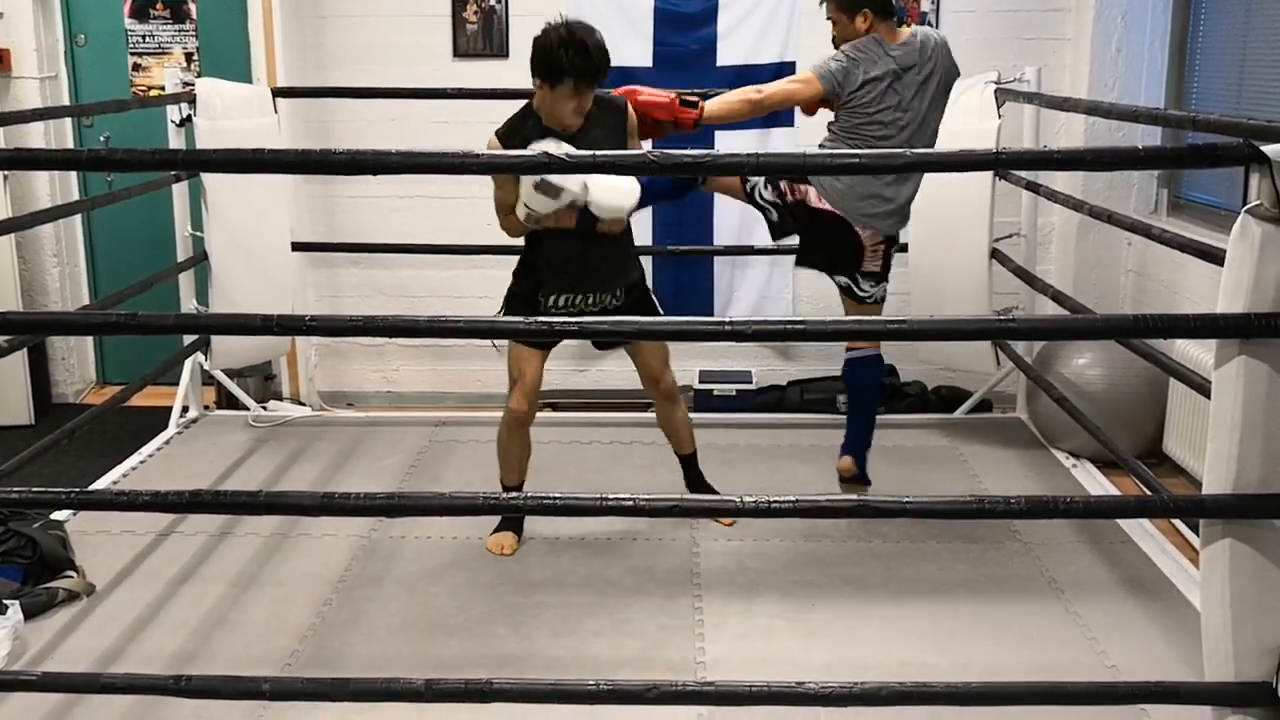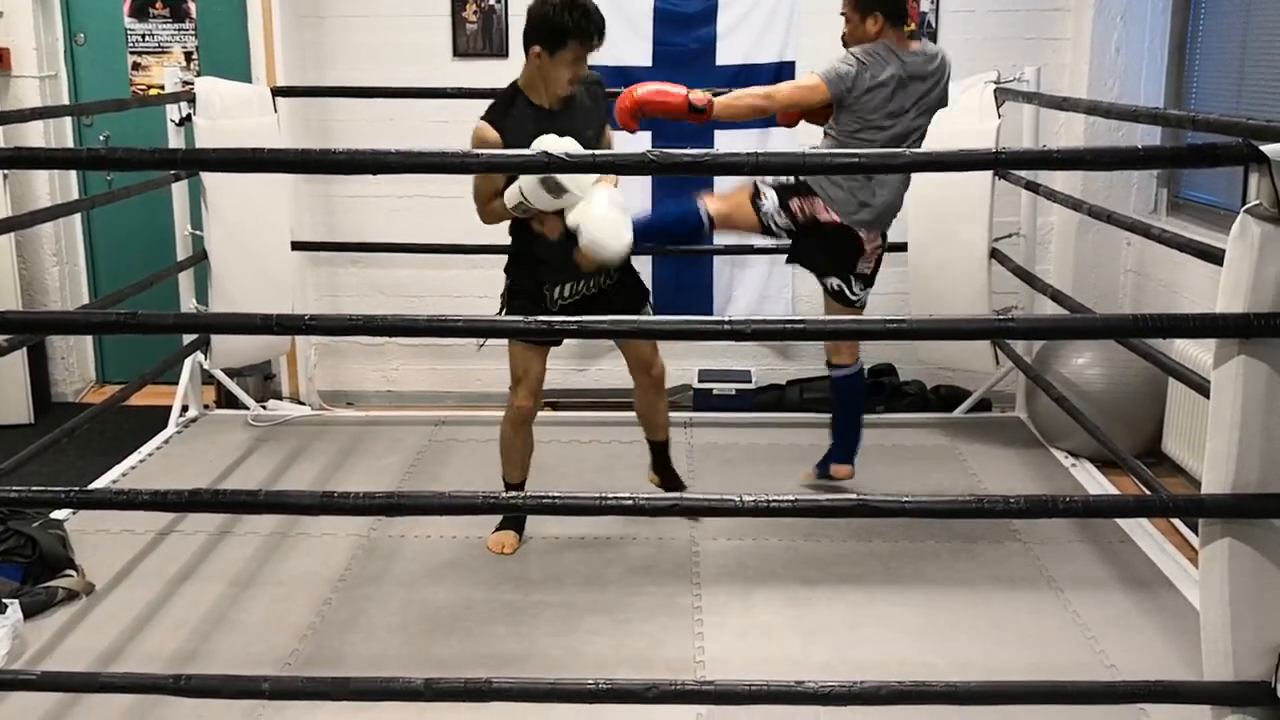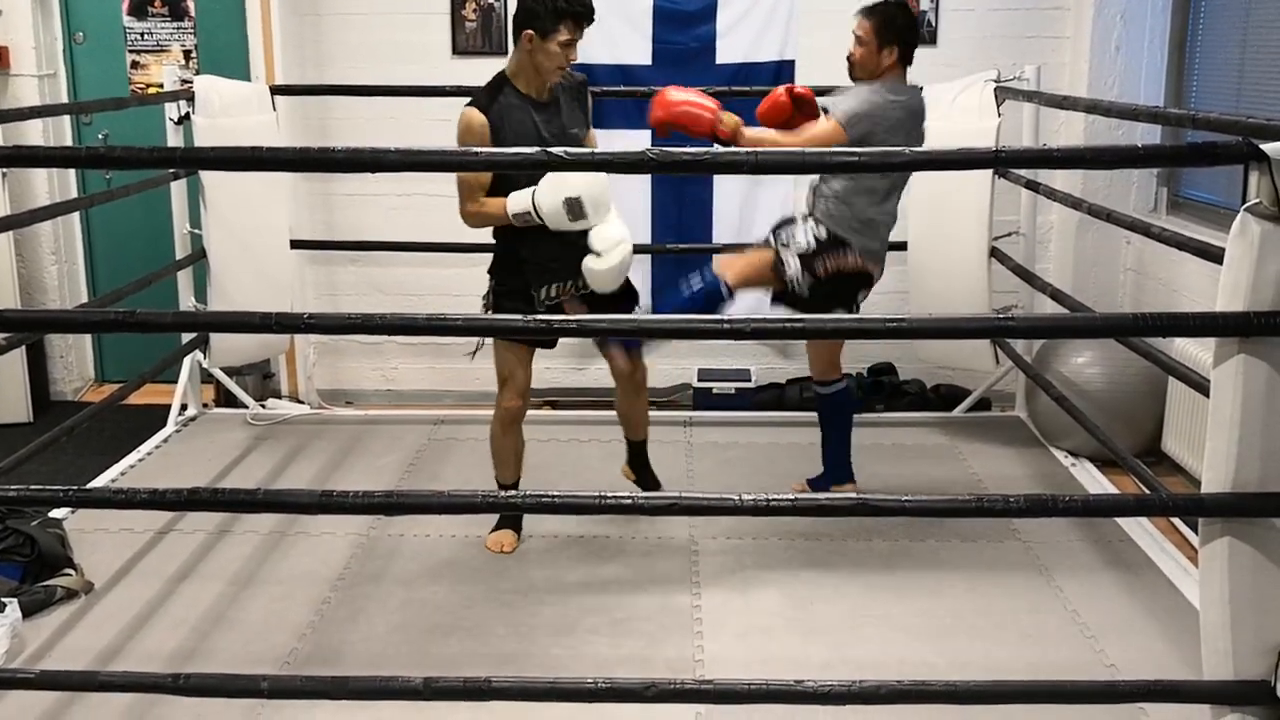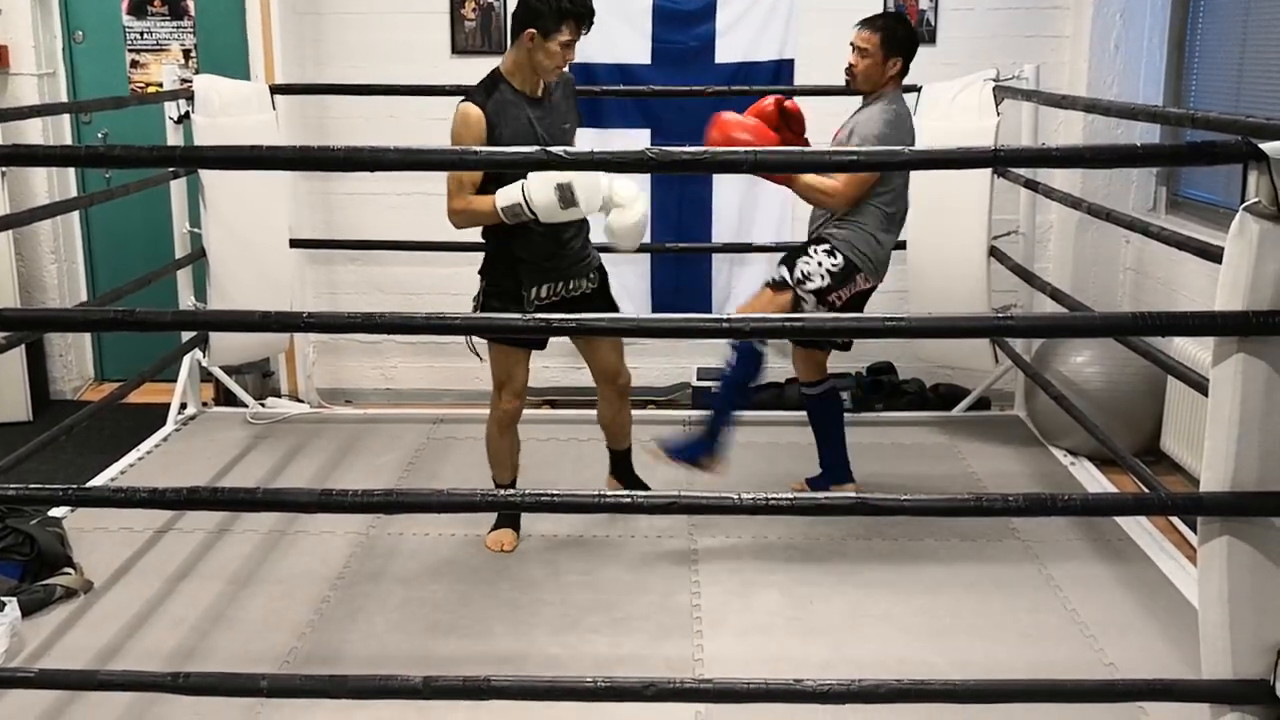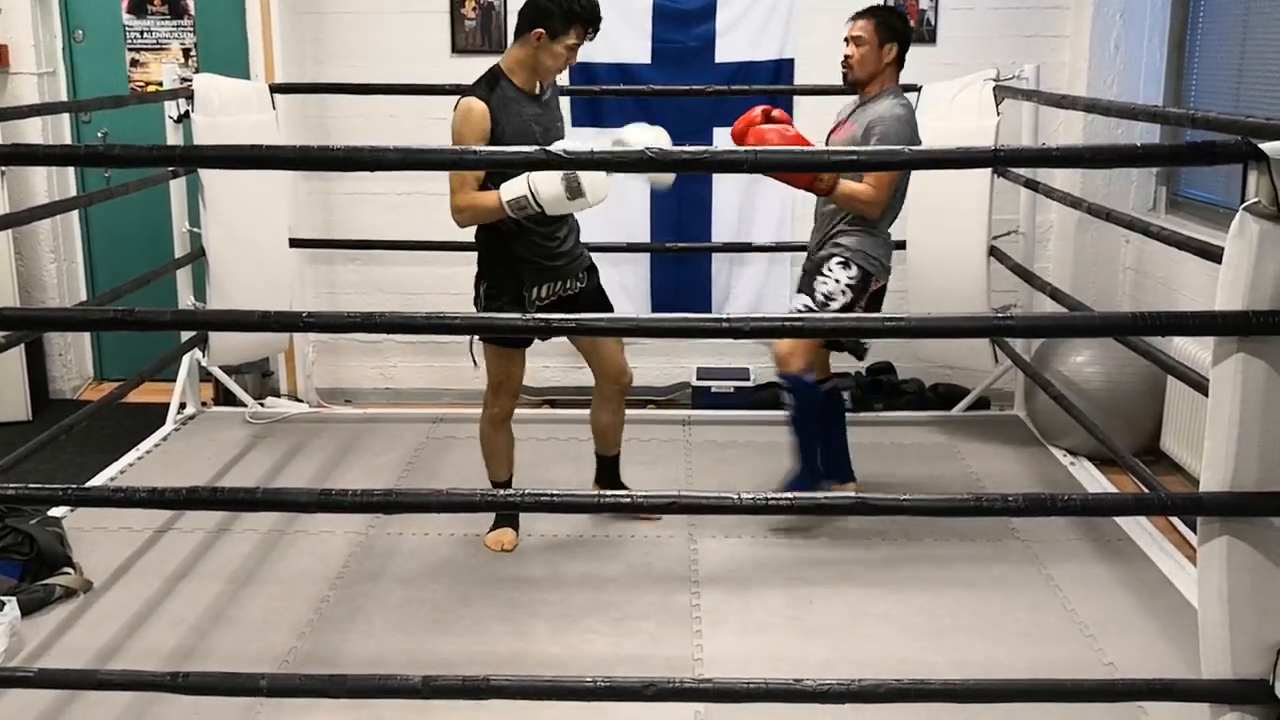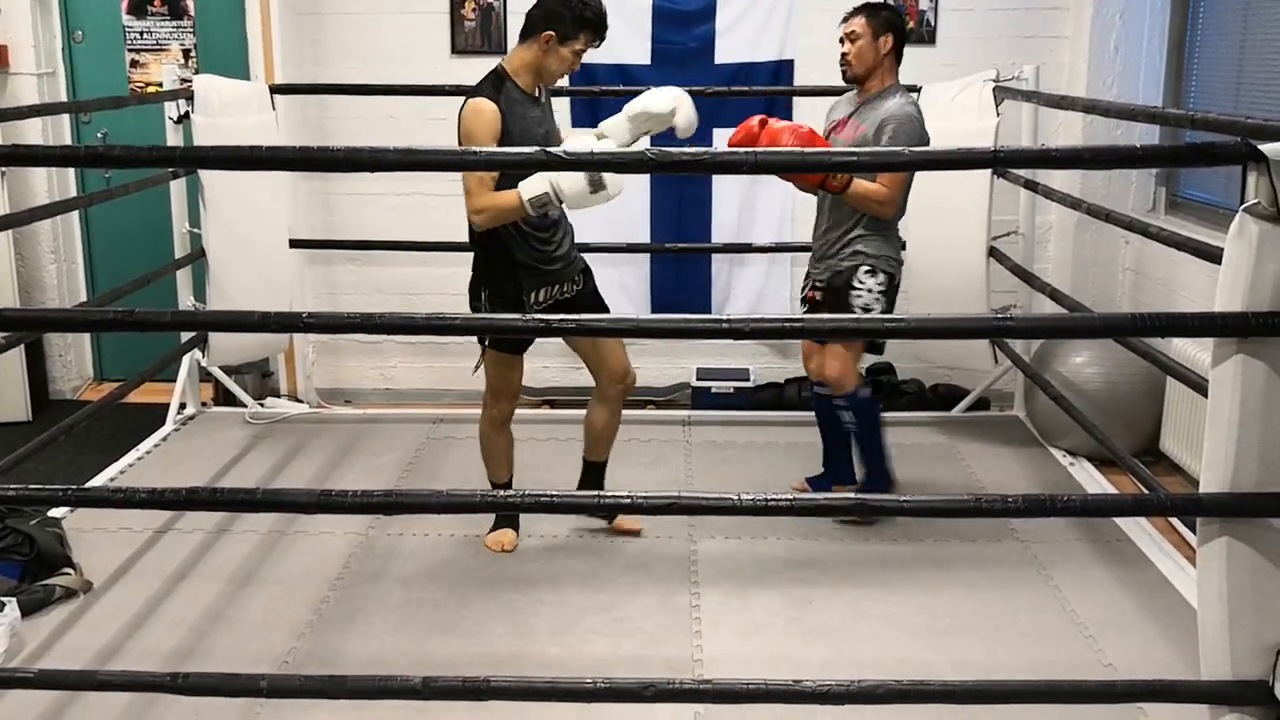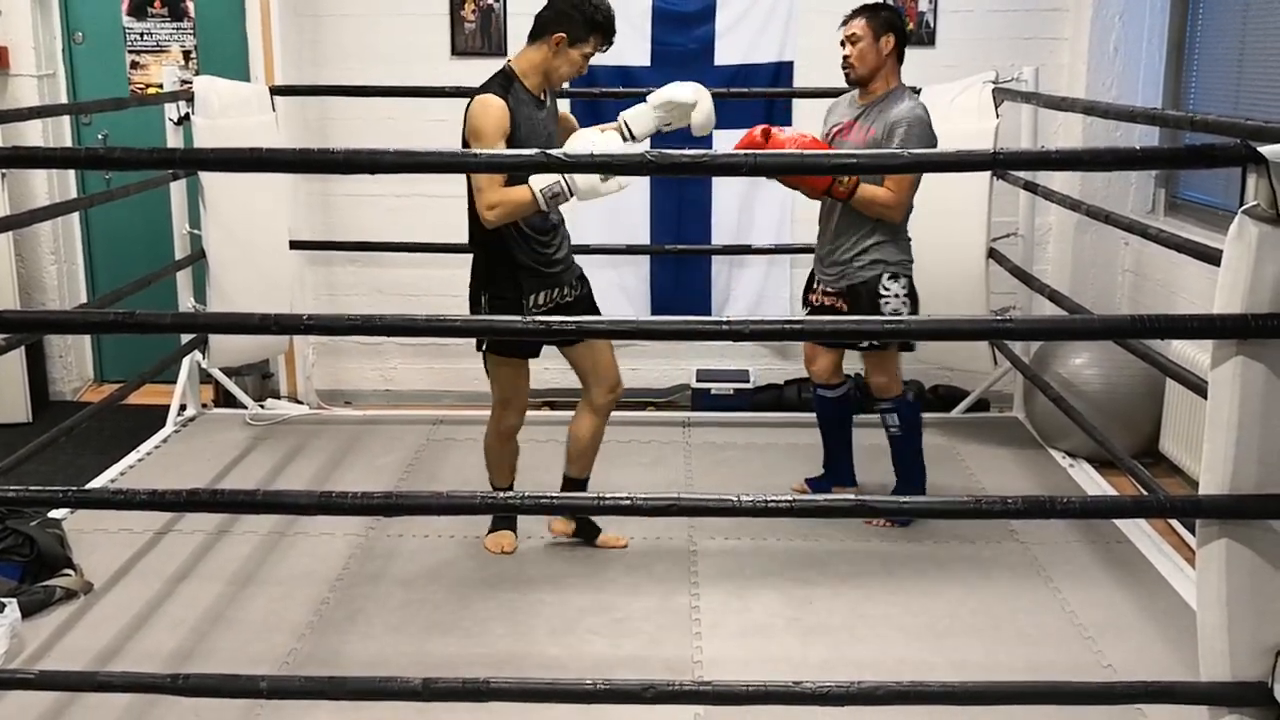
dt=0.1s
person 1, frame 1
left shoulder: (620, 114)
right shoulder: (509, 141)
right elbow: (510, 224)
left wrist: (614, 204)
right wrist: (539, 205)
left hip: (614, 270)
right hip: (543, 281)
left knee: (663, 385)
right knee: (520, 406)
left ankle: (697, 484)
right ankle: (512, 514)
person 1, frame 2
left shoulder: (596, 93)
right shoulder: (496, 127)
right elbow: (487, 209)
left wrist: (595, 206)
right wrist: (528, 198)
left hip: (603, 262)
right hip: (537, 273)
left knee: (650, 369)
right knee: (524, 402)
left ankle: (663, 470)
right ankle: (515, 512)
person 1, frame 3
left shoulder: (575, 89)
right shoulder: (481, 117)
right elbow: (471, 208)
left wrist: (606, 217)
right wrist: (535, 206)
left hip: (588, 264)
right hip: (522, 275)
left knee: (632, 372)
right knee: (512, 403)
left ankle: (639, 466)
right ankle: (510, 512)
person 1, frame 4
left shoulder: (561, 89)
right shoulder: (477, 111)
right elbow: (460, 209)
left wrist: (606, 187)
right wrist: (527, 198)
left hip: (577, 261)
right hip: (514, 277)
left knee: (616, 378)
right knee: (509, 403)
left ankle: (622, 473)
right ankle: (508, 510)
person 1, frame 5
left shoulder: (548, 90)
right shoulder: (478, 107)
right elbow: (463, 208)
left wrist: (615, 154)
right wrist: (532, 192)
left hip: (569, 262)
right hip: (510, 277)
left knee: (617, 377)
right knee: (502, 401)
left ankle: (608, 479)
right ankle: (505, 509)
person 1, frame 6
left shoulder: (536, 93)
right shoulder: (484, 106)
right elbow: (480, 210)
left wrist: (628, 126)
right wrist: (555, 187)
left hip: (561, 264)
right hip: (508, 280)
left knee: (618, 378)
right knee: (501, 405)
left ankle: (591, 491)
right ankle: (505, 511)
person 1, frame 7
left shoulder: (543, 95)
right shoulder: (492, 105)
left elbow: (579, 143)
right elbow: (490, 208)
left wrist: (647, 118)
right wrist: (565, 180)
left hip: (559, 272)
right hip: (507, 284)
left knee: (604, 387)
right knee: (508, 416)
left ankle: (569, 511)
right ankle: (503, 512)
person 2, frame 1
left shoulder: (851, 64)
right shoulder: (935, 47)
left elbow: (762, 98)
left wrist: (689, 112)
left hip: (823, 192)
right hip: (879, 219)
right knee: (862, 337)
right ankle: (855, 457)
person 2, frame 2
left shoulder: (861, 69)
right shoulder: (933, 65)
left elbow: (772, 99)
left wrist: (690, 102)
left hip: (823, 203)
right hip: (866, 225)
left knee: (712, 209)
right knee: (843, 347)
right ankle: (841, 459)
person 2, frame 3
left shoulder: (873, 105)
right shoulder: (908, 103)
left elbow: (798, 150)
left wrist: (723, 127)
right wrist: (814, 118)
left hip: (831, 236)
right hip: (859, 251)
left knee: (727, 272)
right knee: (825, 366)
right ankle: (837, 478)
person 2, frame 4
left shoulder: (883, 122)
right shoulder: (881, 112)
left elbow: (837, 195)
right elbow: (830, 180)
right wrist: (792, 135)
left hip: (844, 255)
right hip: (843, 258)
left knee: (751, 320)
right knee: (810, 369)
left ankle: (708, 440)
right ankle: (837, 477)
person 2, frame 5
left shoulder: (891, 118)
right shoulder: (856, 107)
left elbow: (871, 202)
right elbow: (833, 186)
left wrist: (813, 173)
right wrist: (787, 141)
left hip: (853, 259)
right hip: (833, 254)
left knee: (790, 354)
right knee: (814, 367)
left ankle: (812, 471)
right ankle: (837, 475)
person 2, frame 6
left shoulder: (900, 115)
right shoulder: (844, 105)
left elbow: (886, 202)
left wrist: (828, 174)
right wrist: (782, 148)
left hip: (865, 264)
right hip: (828, 260)
left knee: (840, 376)
right knee: (819, 369)
left ankle: (880, 482)
right ankle: (839, 475)
person 2, frame 7
left shoulder: (909, 118)
right shoulder: (840, 107)
left elbow: (894, 207)
left wrist: (834, 182)
right wrist: (787, 157)
left hip: (878, 271)
right hip: (832, 264)
left knee: (884, 383)
right knee: (820, 367)
left ankle: (912, 489)
right ankle: (839, 477)
